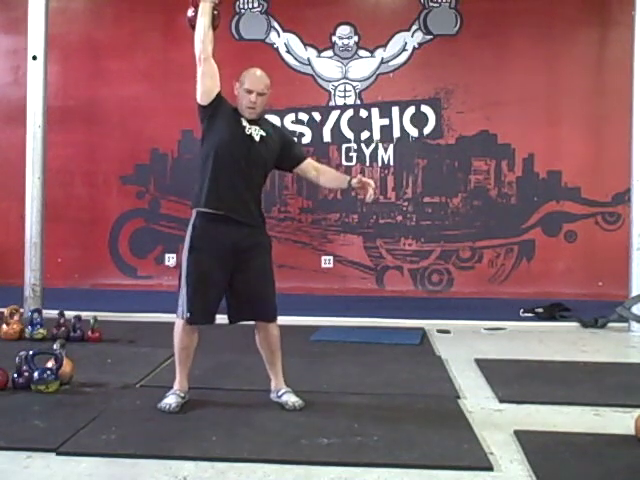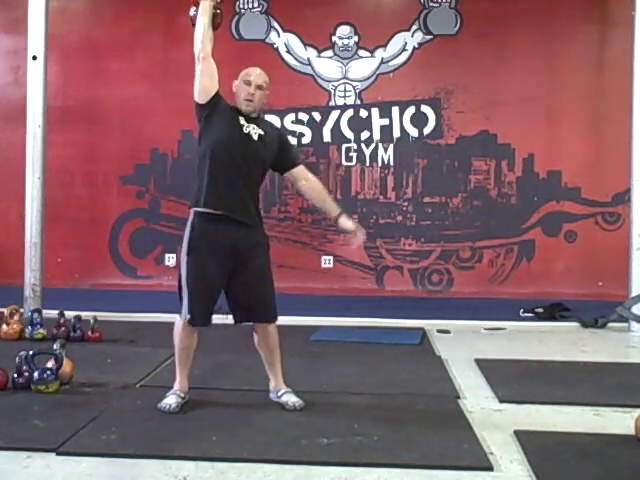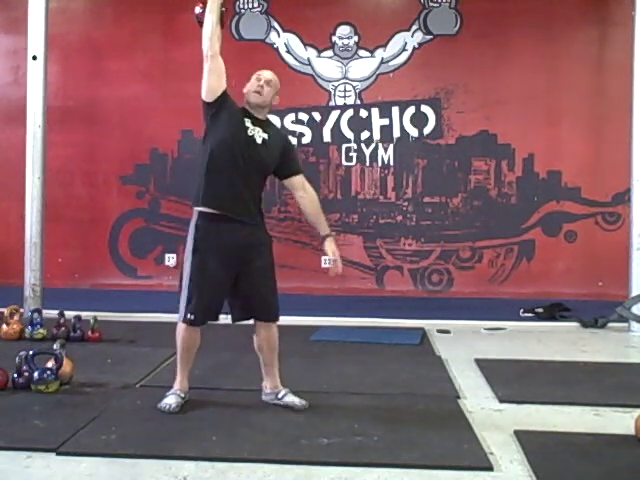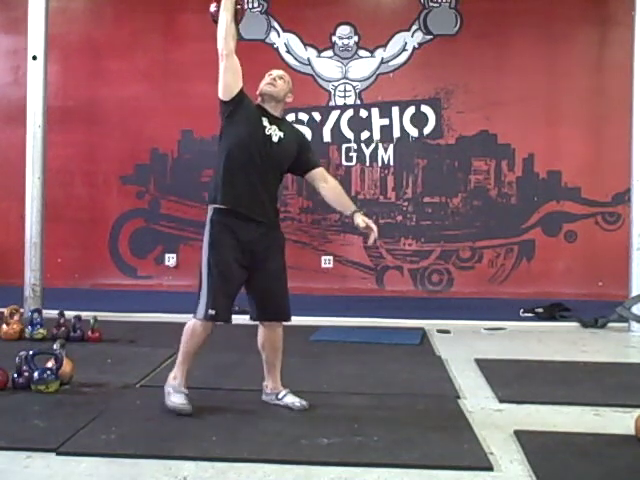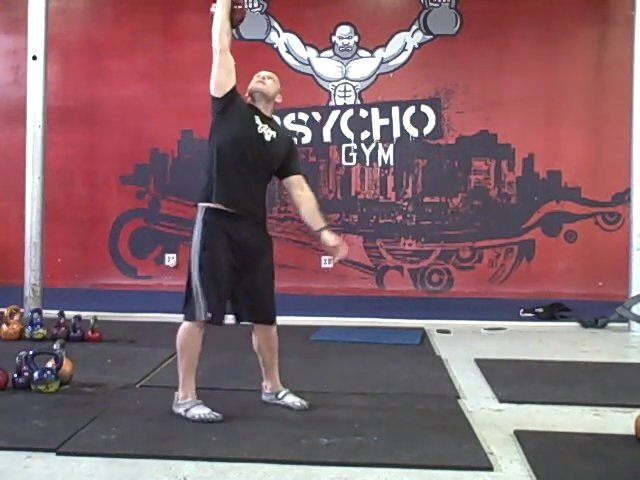
dt=0.3s
person 1, frame 1
left shoulder: (276, 137)
right shoulder: (217, 114)
left elbow: (314, 170)
right elbow: (203, 57)
left wrist: (350, 181)
left hip: (252, 234)
right hip: (208, 229)
left knee: (264, 315)
right knee: (190, 313)
left ankle: (278, 385)
right ankle: (180, 387)
person 1, frame 2
left shoulder: (273, 137)
right shoulder: (214, 111)
left elbow: (304, 179)
right elbow: (203, 56)
left wrist: (340, 216)
left hip: (250, 233)
right hip: (206, 227)
left knee: (263, 315)
right knee: (190, 312)
left ankle: (277, 386)
right ankle: (180, 387)
person 1, frame 3
left shoulder: (278, 140)
right shoulder: (221, 111)
left elbow: (302, 190)
right elbow: (211, 55)
left wrist: (326, 236)
left hip: (254, 233)
right hip: (210, 227)
left knee: (266, 314)
right knee: (192, 313)
left ankle: (272, 386)
right ankle: (180, 386)
person 1, frame 4
left shoulder: (293, 138)
right shoulder: (238, 110)
left elbow: (323, 181)
right elbow: (226, 53)
left wrist: (354, 213)
left hip: (266, 231)
right hip: (225, 225)
left knee: (272, 314)
right knee: (207, 311)
left ankle: (273, 387)
right ankle: (176, 382)
person 1, frame 5
left shoulder: (282, 140)
right shoulder: (229, 108)
left elbow: (299, 189)
right elbow: (221, 50)
left wrist: (323, 230)
left hip: (255, 230)
right hip: (215, 224)
left knee: (263, 316)
right knee: (199, 314)
left ankle: (272, 387)
right ankle: (185, 396)
